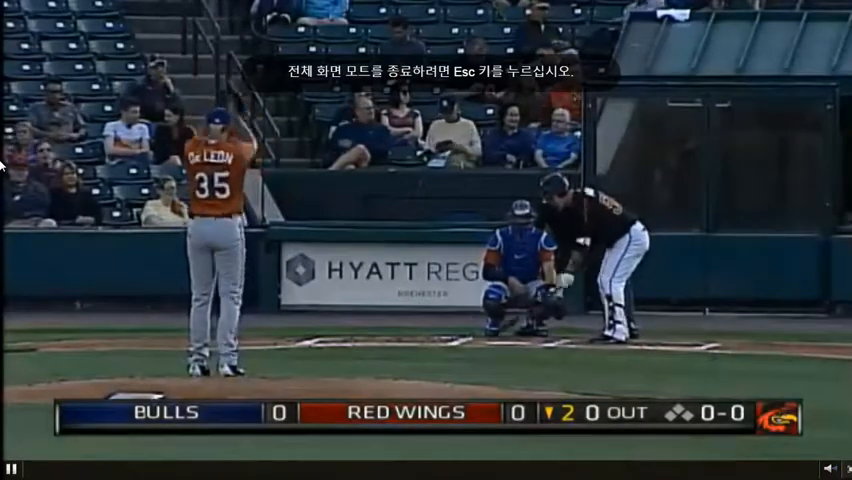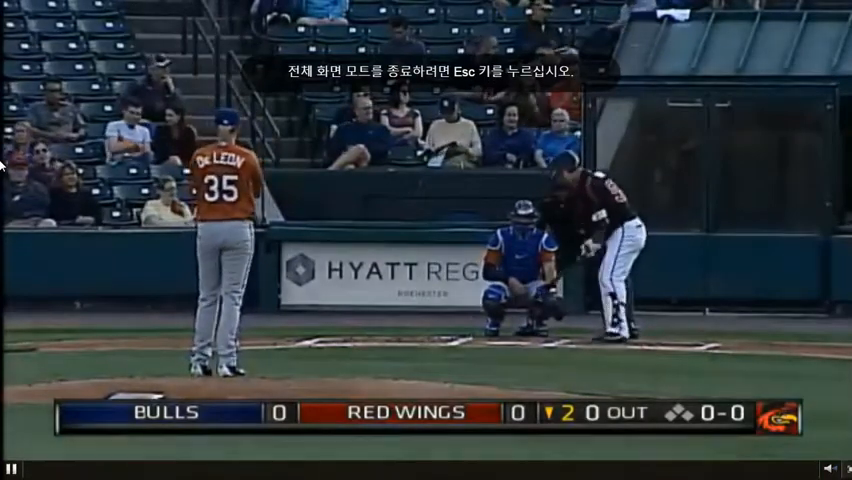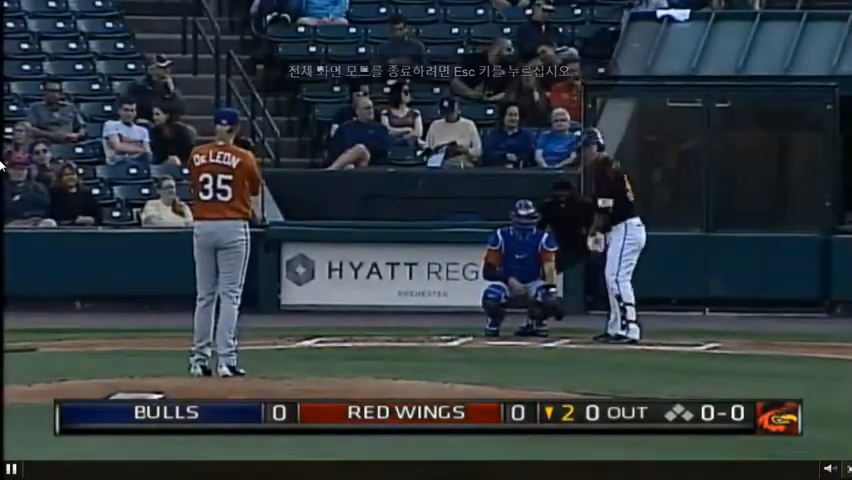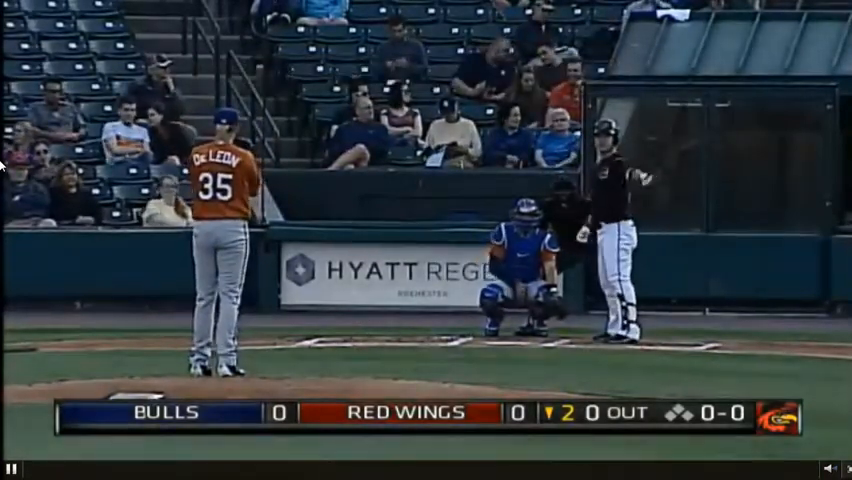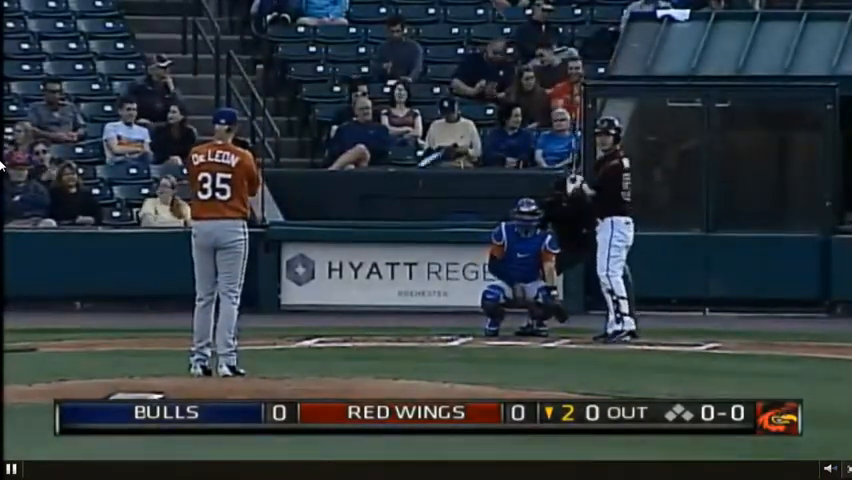
dt=0.7s
person 1, frame 1
left shoulder: (191, 150)
right shoulder: (236, 151)
right elbow: (253, 145)
left wrist: (211, 133)
left hip: (198, 227)
right hip: (228, 228)
left knee: (200, 297)
right knee: (231, 296)
left ankle: (197, 360)
right ankle: (227, 360)
person 1, frame 2
left shoulder: (199, 157)
right shoulder: (247, 158)
left elbow: (197, 188)
right elbow: (257, 192)
left hip: (207, 229)
right hip: (238, 229)
left knee: (207, 297)
right knee: (231, 297)
left ankle: (199, 359)
right ankle: (226, 361)
person 1, frame 3
left shoulder: (196, 155)
right shoulder: (244, 158)
right elbow: (255, 190)
left hip: (202, 227)
right hip: (233, 228)
left knee: (204, 295)
right knee: (230, 295)
left ankle: (199, 359)
right ankle: (226, 360)
person 1, frame 4
left shoulder: (196, 155)
right shoulder: (244, 158)
right elbow: (254, 190)
left hip: (202, 227)
right hip: (232, 228)
left knee: (204, 295)
right knee: (229, 295)
left ankle: (199, 359)
right ankle: (226, 360)
person 1, frame 5
left shoulder: (195, 155)
right shoulder: (243, 157)
right elbow: (253, 189)
left hip: (201, 227)
right hip: (231, 228)
left knee: (204, 295)
right knee: (229, 296)
left ankle: (199, 359)
right ankle: (226, 360)
person 2, frame 1
left shoulder: (583, 204)
right shoulder: (579, 198)
left elbow: (582, 245)
left wrist: (569, 271)
left hip: (631, 237)
right hip: (622, 237)
left knee: (611, 281)
right knee: (604, 281)
left ankle: (616, 332)
right ankle: (624, 327)
person 2, frame 2
left shoulder: (587, 183)
right shoulder: (590, 180)
left elbow: (601, 219)
left wrist: (594, 242)
right wrist: (592, 240)
left hip: (626, 231)
right hip: (628, 231)
left knee: (612, 278)
right knee: (605, 279)
left ankle: (618, 329)
right ankle: (614, 328)
person 2, frame 3
left shoulder: (606, 169)
right shoulder: (606, 168)
left elbow: (604, 207)
left wrist: (595, 233)
right wrist: (597, 232)
left hip: (625, 229)
right hip: (618, 230)
left knee: (617, 278)
right knee: (612, 279)
left ankle: (629, 330)
right ankle: (615, 329)
person 2, frame 4
left shoulder: (617, 163)
right shoulder: (600, 166)
left elbow: (630, 173)
left wrist: (641, 177)
right wrist: (587, 225)
left hip: (618, 228)
right hip: (604, 229)
left knee: (619, 278)
right knee: (607, 282)
left ankle: (630, 329)
right ankle: (615, 328)
person 2, frame 5
left shoulder: (610, 161)
right shoulder: (618, 160)
left elbow: (591, 189)
left wrist: (575, 185)
right wrist: (581, 182)
left hip: (613, 223)
right hip: (616, 223)
left knee: (608, 273)
right knee: (610, 275)
left ankle: (624, 323)
right ankle: (615, 327)
person 3, frame 1
left shoulder: (542, 238)
right shoulder: (500, 236)
left elbow: (548, 266)
right elbow: (487, 271)
left wrist: (551, 290)
right wrist: (509, 279)
left hip: (532, 285)
right hip: (507, 284)
left knee: (550, 300)
right knee: (491, 298)
left ankle: (535, 322)
right ankle: (494, 323)
person 3, frame 2
left shoulder: (543, 239)
right shoulder: (501, 236)
left elbow: (549, 267)
right elbow: (488, 271)
left wrist: (552, 290)
right wrist: (509, 280)
left hip: (532, 285)
right hip: (507, 284)
left knee: (550, 300)
right knee: (491, 298)
left ankle: (535, 323)
right ankle: (494, 323)
person 3, frame 3
left shoulder: (543, 238)
right shoulder: (501, 236)
left elbow: (549, 267)
right elbow: (488, 271)
left wrist: (552, 291)
right wrist: (509, 280)
left hip: (532, 285)
right hip: (508, 285)
left knee: (550, 299)
right knee: (491, 297)
left ankle: (535, 323)
right ankle: (494, 323)
person 3, frame 4
left shoulder: (545, 238)
right shoulder: (503, 232)
left elbow: (550, 266)
right elbow: (494, 265)
left wrist: (553, 291)
right wrist: (515, 283)
left hip: (532, 284)
right hip: (508, 283)
left knee: (550, 299)
right knee: (488, 296)
left ankle: (536, 324)
right ankle: (493, 323)
person 3, frame 5
left shoulder: (545, 239)
right shoulder: (504, 232)
left elbow: (549, 267)
right elbow: (493, 265)
left wrist: (554, 293)
right wrist: (513, 283)
left hip: (532, 284)
right hip: (507, 282)
left knee: (549, 299)
right knee: (489, 298)
left ankle: (536, 323)
right ankle: (493, 323)
